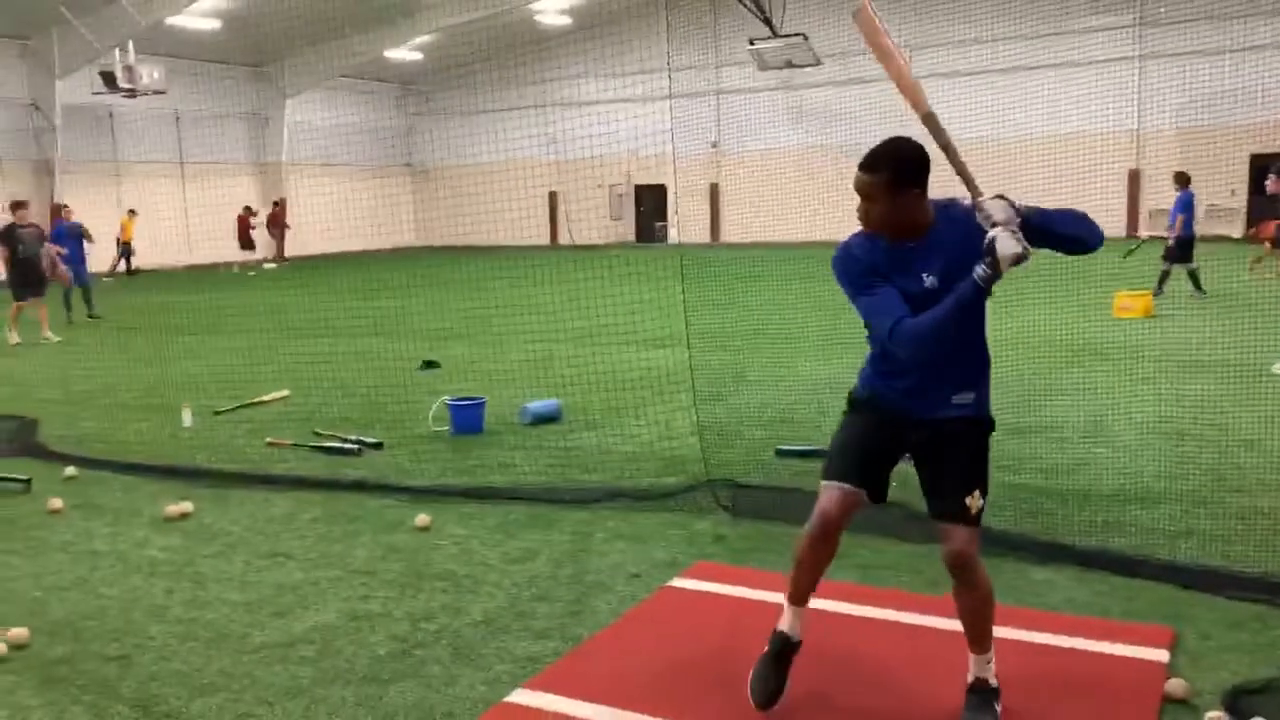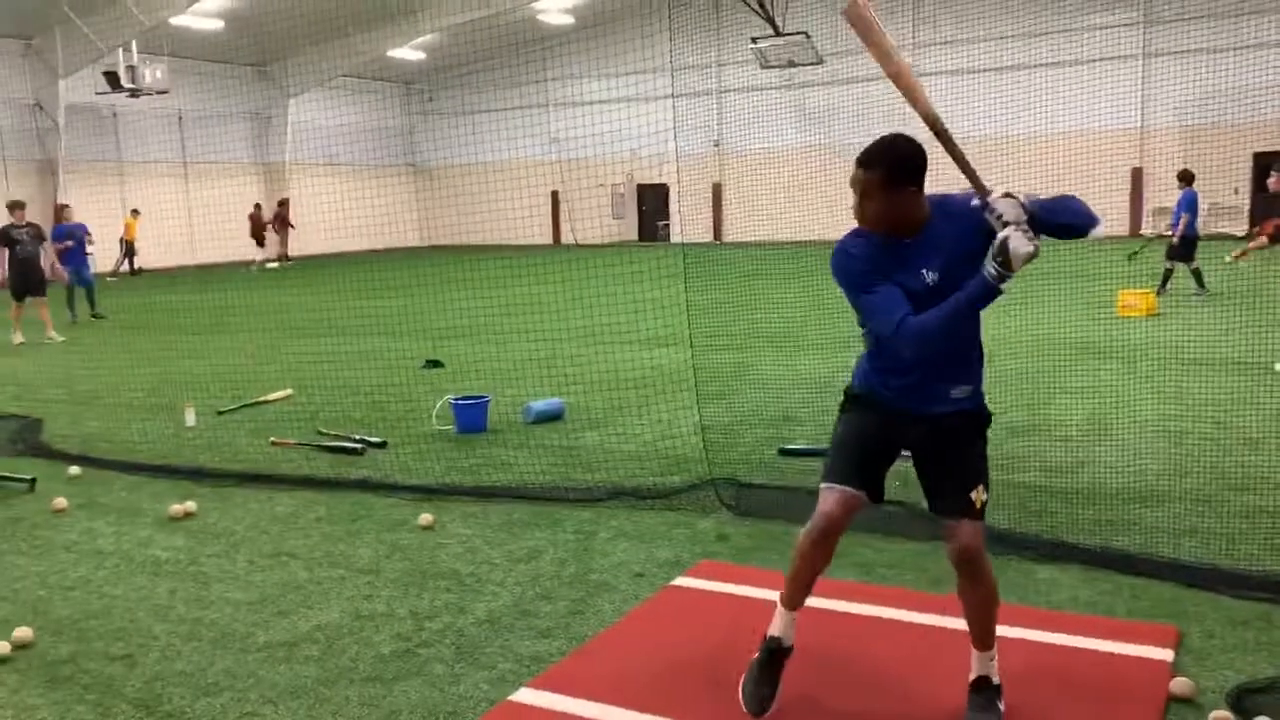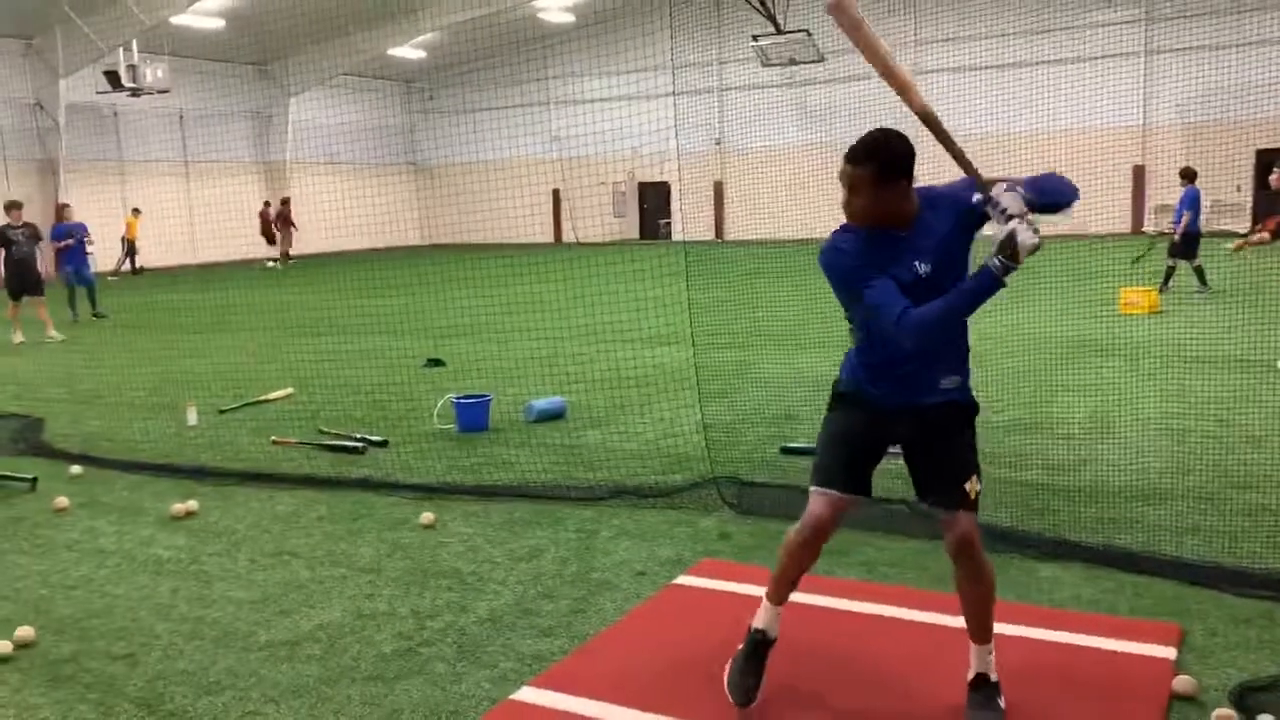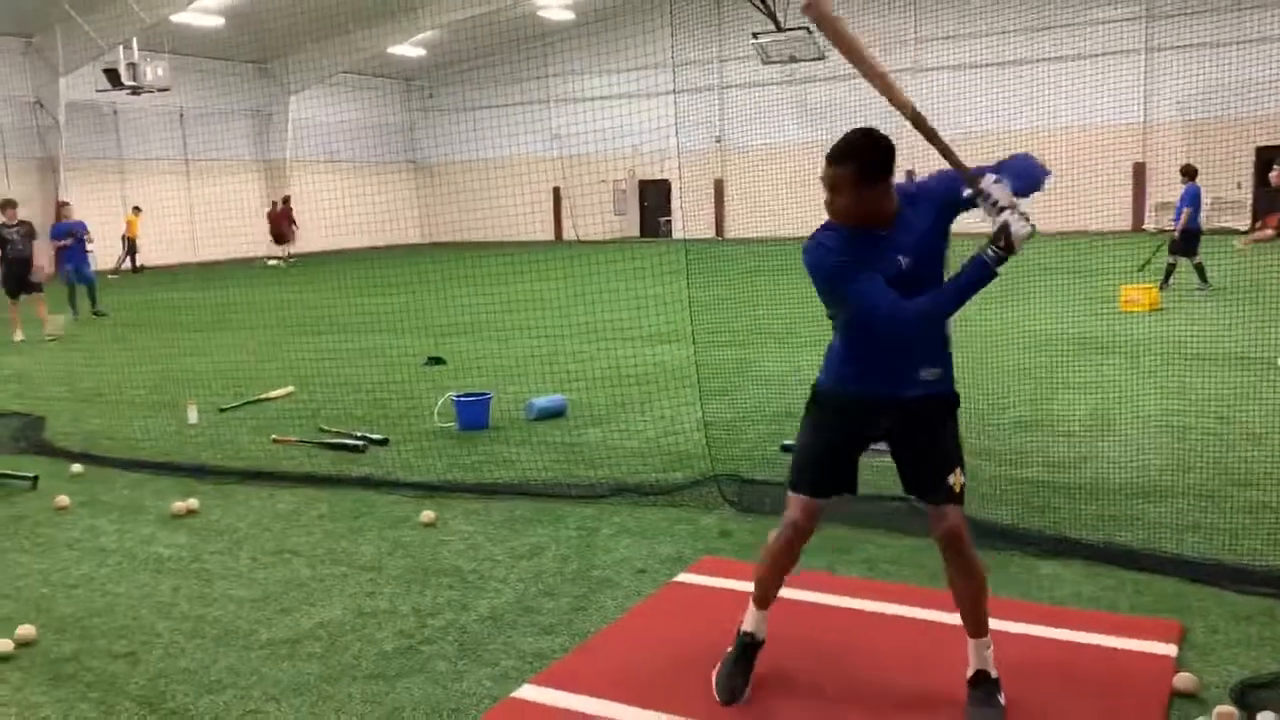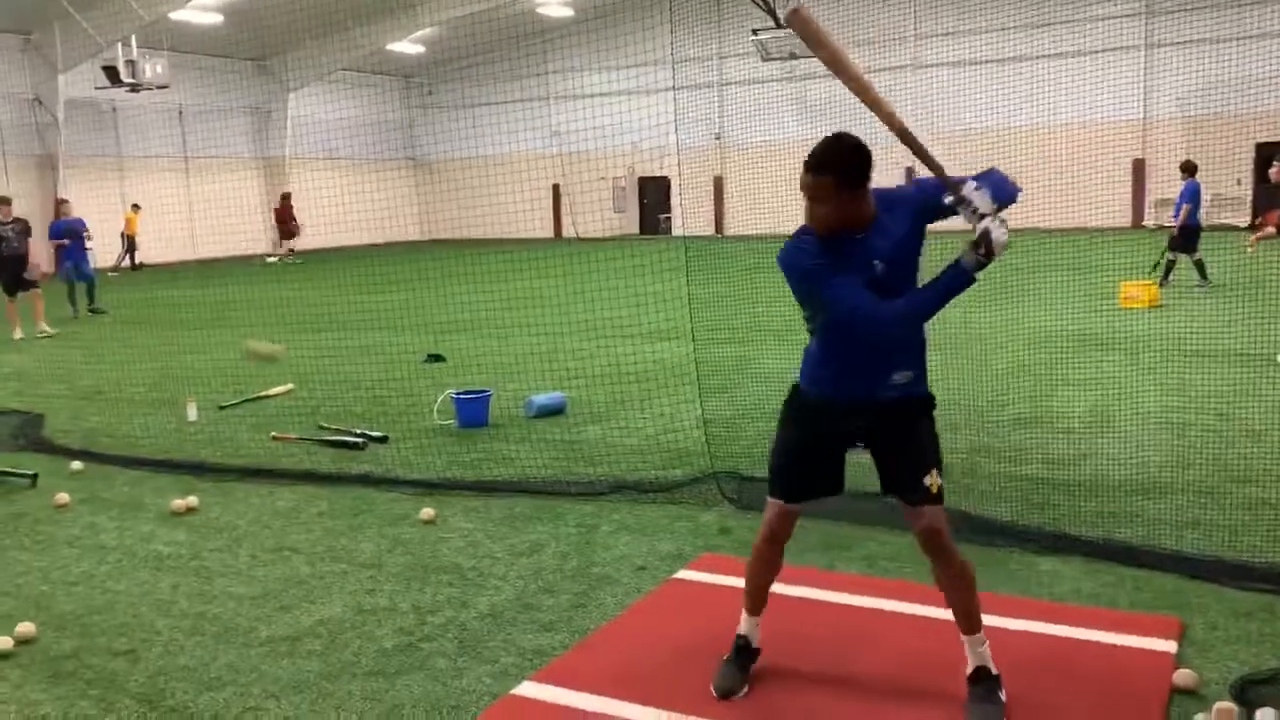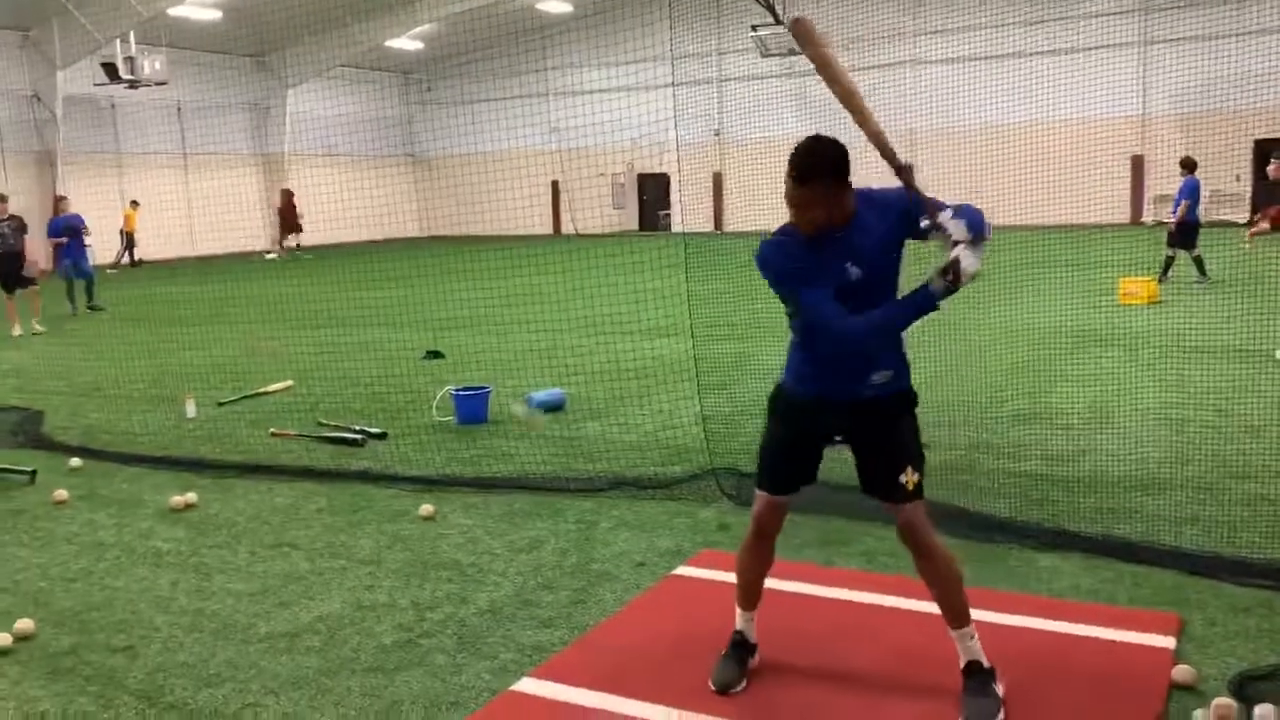
dt=0.1s
person 1, frame 1
left shoulder: (970, 221)
right shoulder: (855, 259)
left elbow: (1088, 236)
right elbow: (909, 342)
left wrist: (1021, 217)
right wrist: (984, 276)
left hip: (956, 415)
right hip: (881, 403)
left knee: (961, 552)
right knee: (828, 515)
right ankle: (787, 635)
person 1, frame 2
left shoulder: (966, 215)
right shoulder: (853, 257)
left elbow: (1082, 219)
right elbow: (913, 339)
left wrist: (1023, 210)
right wrist: (994, 273)
left hip: (953, 409)
right hip: (876, 400)
left knee: (968, 548)
right knee: (829, 517)
right ankle: (778, 640)
person 1, frame 3
left shoulder: (954, 204)
right shoulder: (843, 253)
left elbow: (1063, 191)
right elbow: (911, 331)
left wrist: (1017, 196)
right wrist: (1000, 268)
left hip: (941, 402)
right hip: (864, 397)
left knee: (964, 537)
right knee: (820, 519)
right ankle: (761, 634)
person 1, frame 4
left shoulder: (931, 197)
right shoulder: (825, 250)
left elbow: (1032, 170)
right elbow: (903, 321)
left wrist: (1001, 185)
right wrist: (991, 258)
left hip: (922, 396)
right hip: (844, 395)
left knee: (952, 531)
right knee: (797, 521)
left ankle: (983, 672)
right ankle: (749, 636)
person 1, frame 5
left shoulder: (908, 204)
right shoulder: (800, 255)
left elbow: (1000, 184)
right elbow: (881, 324)
left wrist: (981, 198)
right wrist: (968, 266)
left hip: (898, 397)
right hip: (821, 398)
left knee: (934, 530)
right knee: (776, 524)
left ankle: (983, 670)
right ankle: (746, 641)
person 1, frame 6
left shoulder: (889, 208)
right shoulder: (779, 253)
left elbow: (972, 218)
right elbow: (846, 334)
left wrist: (958, 222)
right wrist: (938, 287)
left hip: (880, 395)
right hip: (804, 395)
left knee: (915, 526)
right knee: (764, 518)
left ankle: (976, 665)
right ankle: (743, 637)
